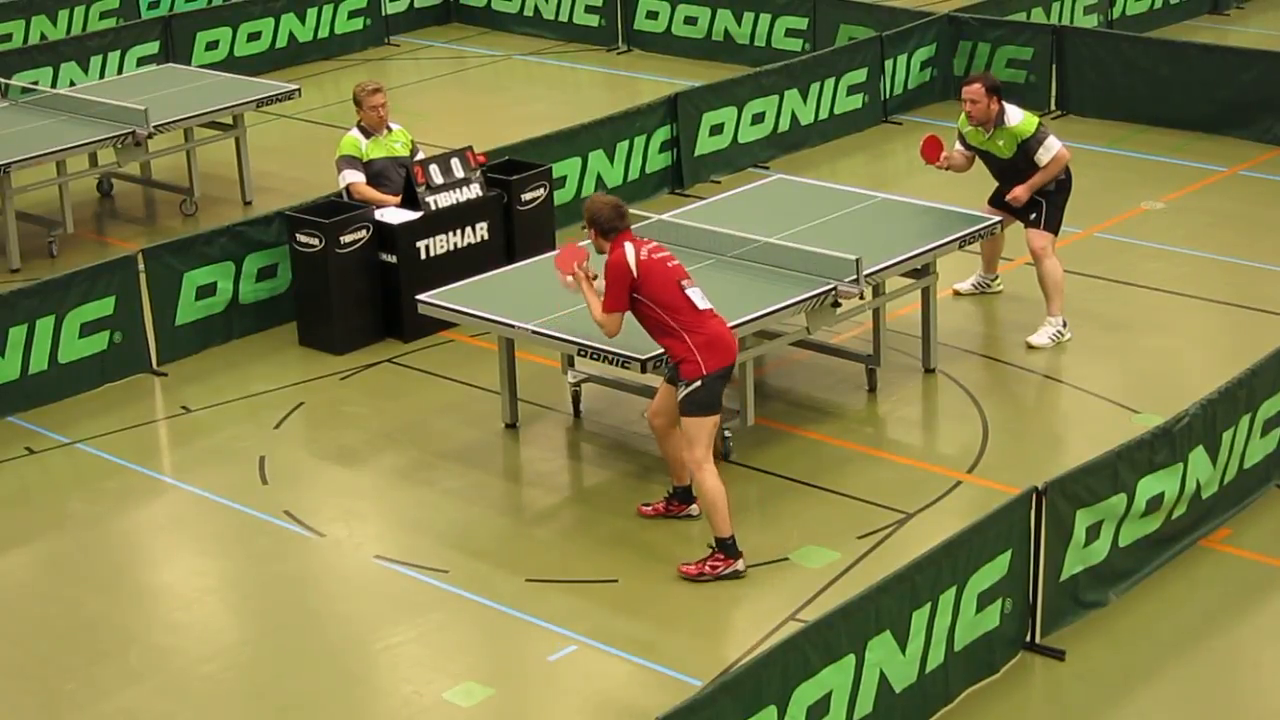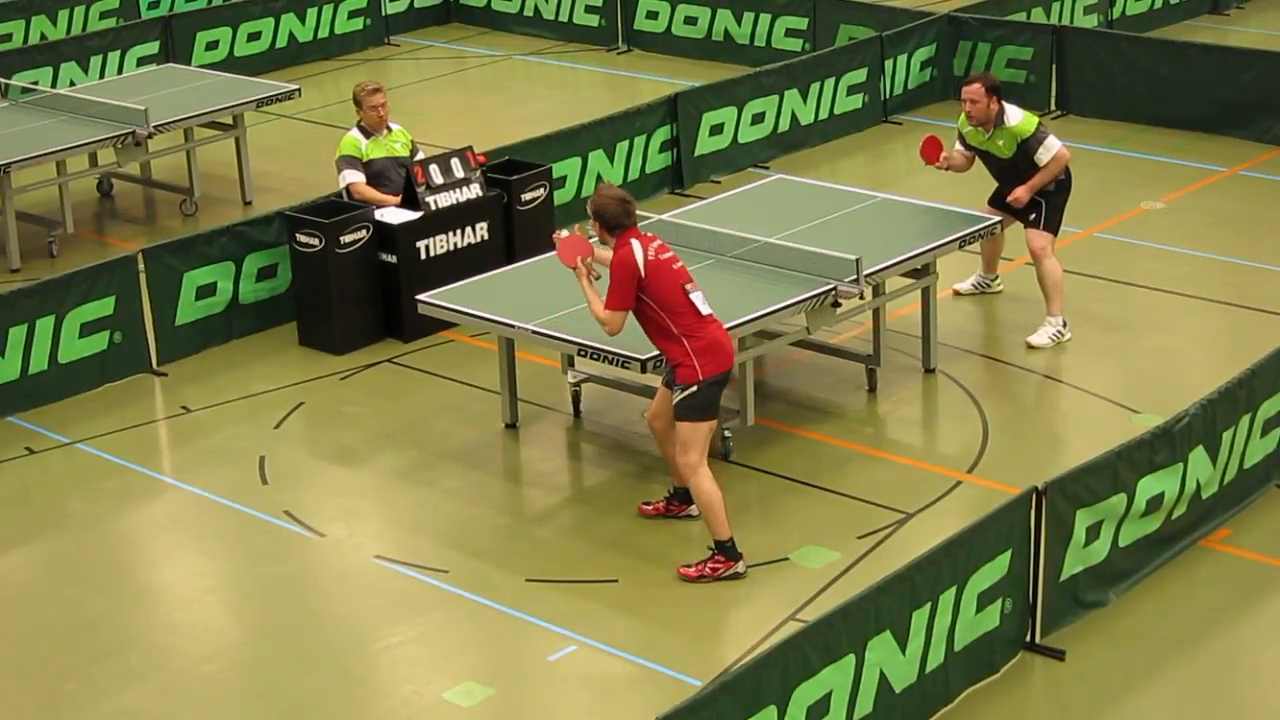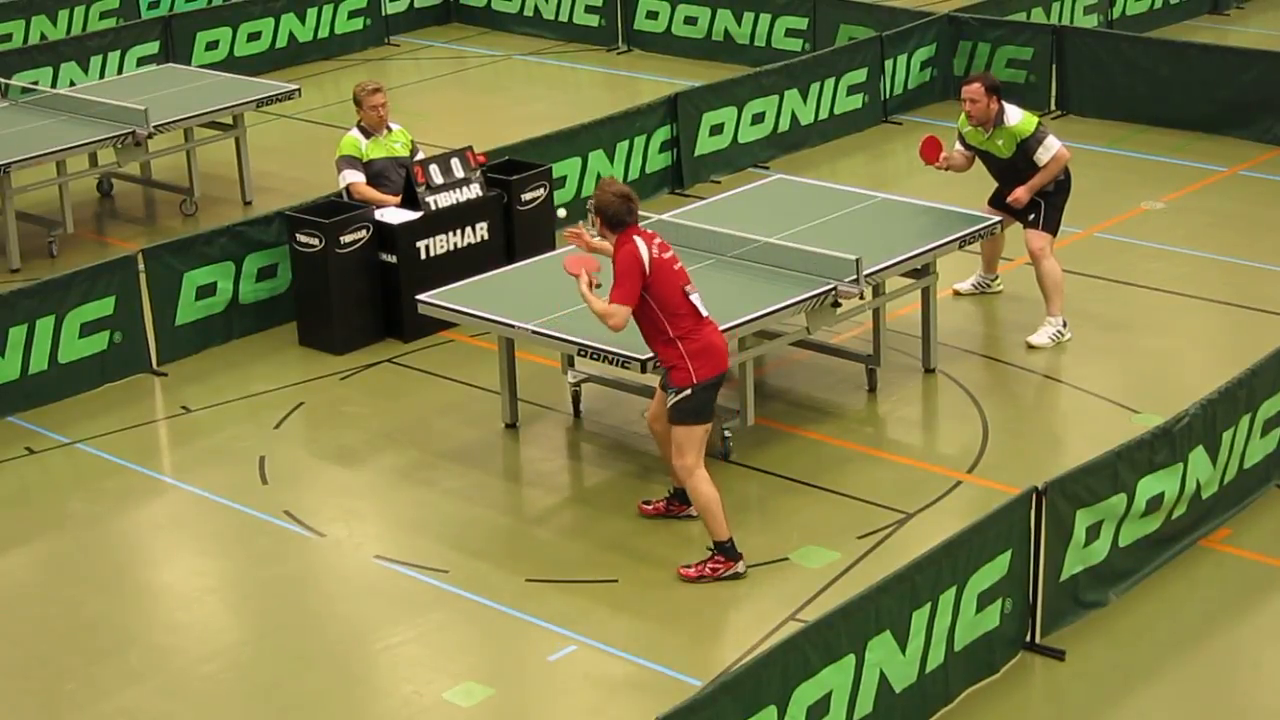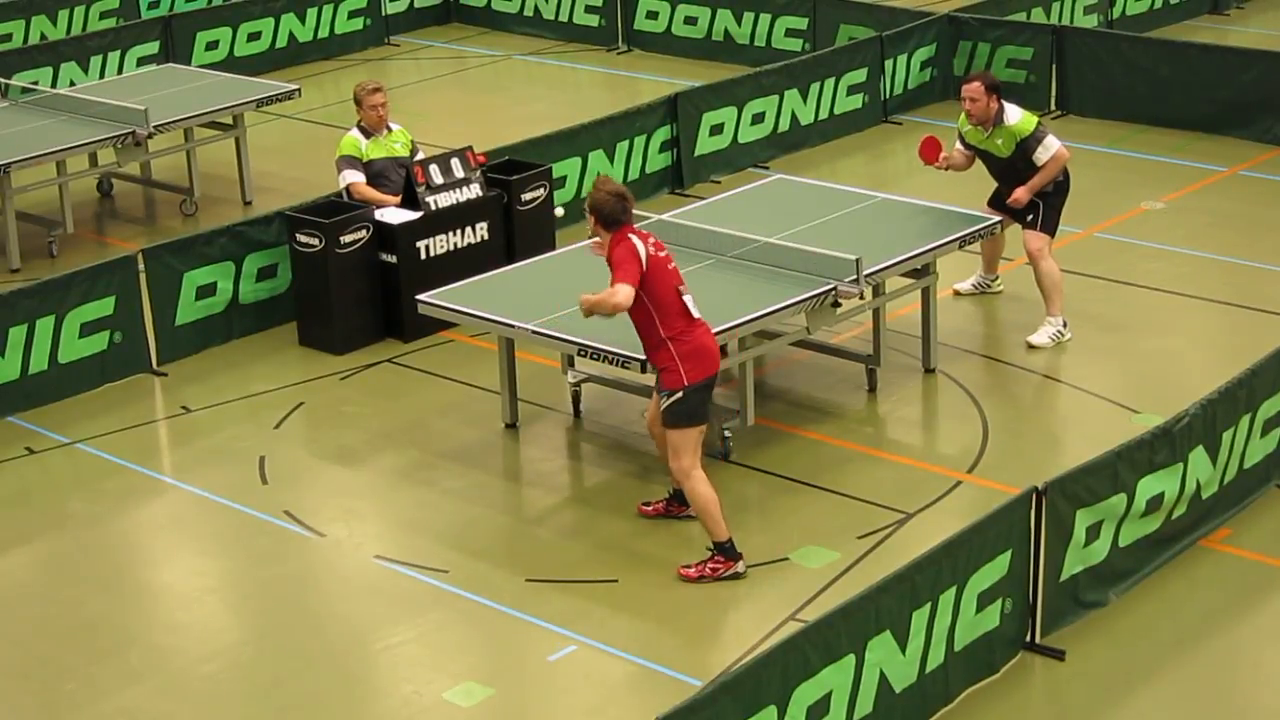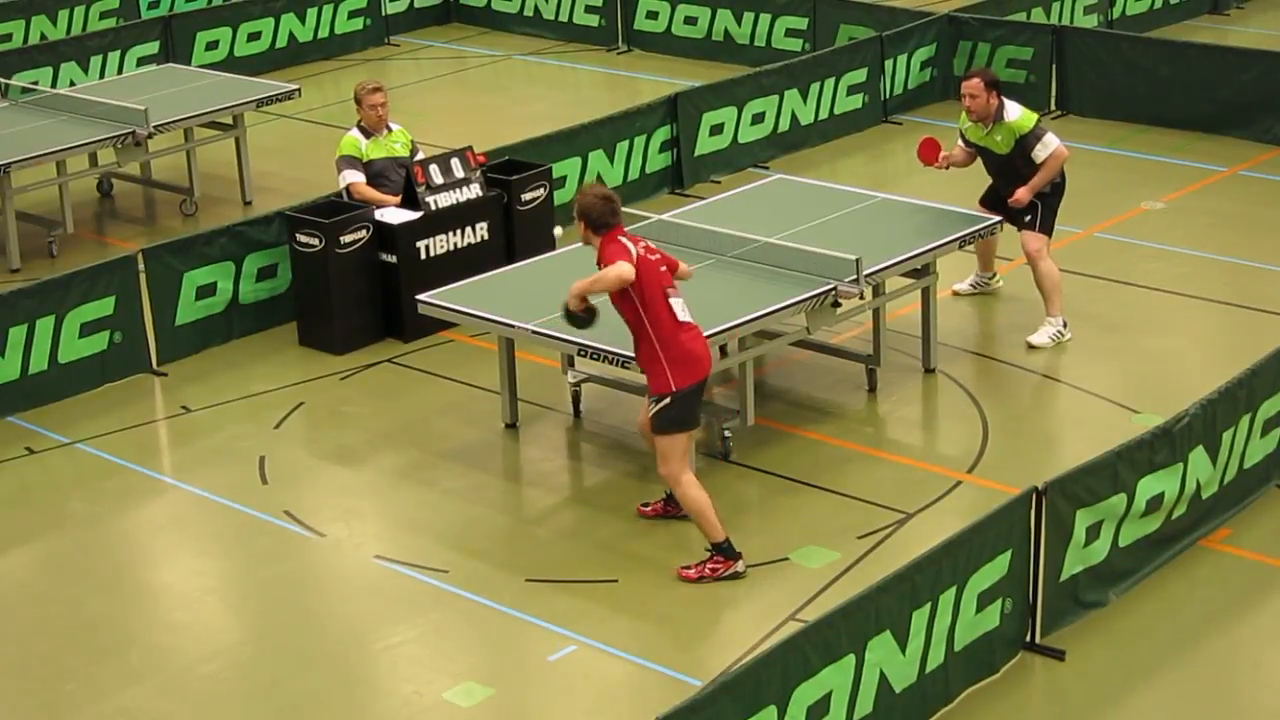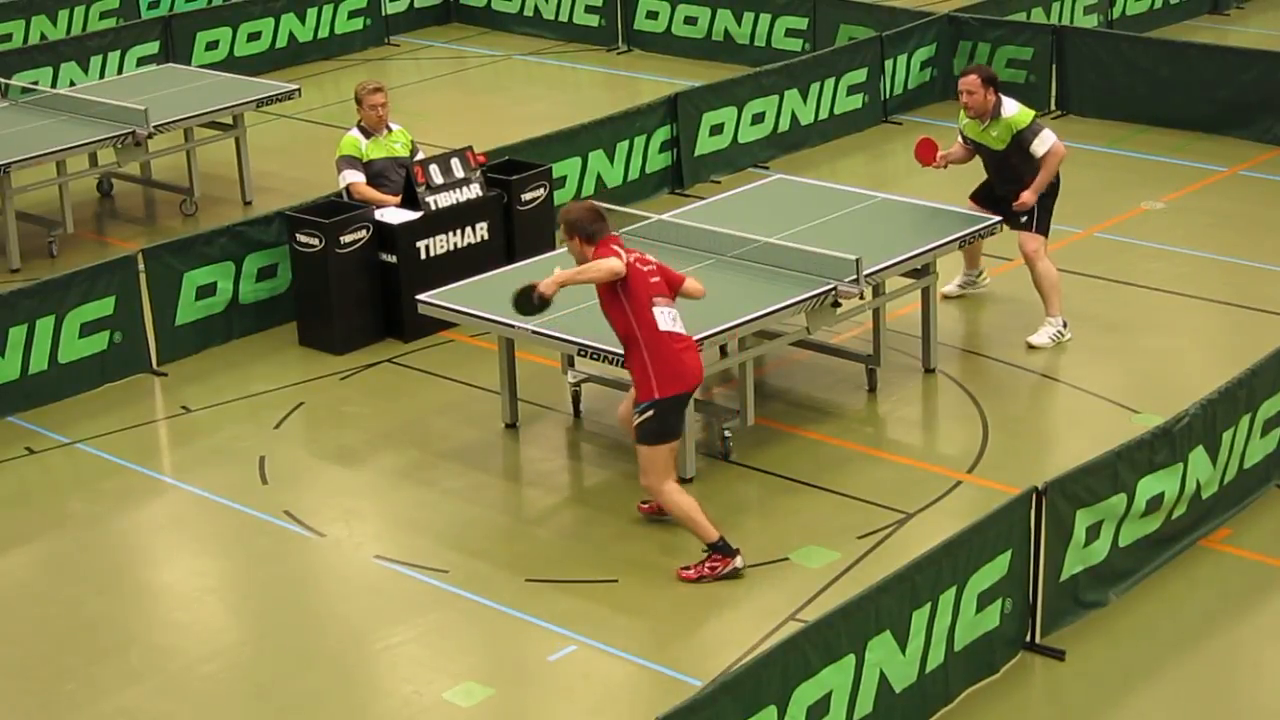
dt=0.1s
person 1, frame 1
left shoulder: (619, 261)
right shoulder: (642, 246)
left elbow: (610, 327)
left wrist: (586, 287)
right wrist: (592, 277)
left hip: (704, 355)
right hip: (709, 343)
left knee: (696, 458)
right knee: (659, 418)
left ankle: (728, 553)
right ankle: (682, 499)
person 1, frame 2
left shoulder: (626, 258)
right shoulder: (646, 243)
left elbow: (611, 325)
left wrist: (586, 283)
right wrist: (594, 253)
left hip: (701, 360)
right hip: (706, 347)
left knee: (691, 463)
right knee: (659, 421)
left ankle: (727, 555)
right ankle: (682, 499)
person 1, frame 3
left shoulder: (628, 252)
right shoulder: (646, 238)
left elbow: (617, 320)
left wrist: (587, 292)
right wrist: (595, 244)
left hip: (694, 363)
right hip: (703, 348)
left knee: (687, 464)
right knee: (657, 423)
left ankle: (728, 555)
right ankle: (681, 500)
person 1, frame 4
left shoulder: (626, 250)
right shoulder: (641, 239)
left elbow: (620, 300)
left wrist: (590, 302)
left hip: (685, 364)
right hip: (694, 351)
left knee: (685, 466)
right knee: (656, 424)
left ankle: (727, 556)
right ankle: (681, 501)
person 1, frame 5
left shoulder: (616, 247)
right shoulder: (640, 246)
left elbow: (624, 274)
right elbow: (678, 271)
left wrist: (580, 290)
left hip: (676, 369)
right hip: (690, 355)
left knee: (674, 472)
right knee: (649, 427)
left ankle: (726, 556)
right ankle: (676, 503)
person 1, frame 6
left shoulder: (609, 256)
right shoulder: (641, 258)
left elbow: (613, 269)
right elbow: (697, 290)
left wrist: (560, 279)
left hip: (663, 379)
right hip: (686, 365)
left knee: (656, 482)
right knee: (627, 416)
left ankle: (723, 554)
right ankle: (667, 503)
person 2, frame 1
left shoulder: (1020, 126)
right shoulder: (967, 124)
left elbow: (1061, 156)
right elbow: (965, 159)
left wrist: (1028, 188)
right wrist: (949, 160)
left hip: (1048, 184)
right hip: (1014, 183)
left knee: (1039, 247)
left ankle: (1057, 323)
right ankle: (988, 278)
person 2, frame 2
left shoulder: (1020, 126)
right shoulder: (967, 124)
left elbow: (1061, 156)
right elbow: (965, 159)
left wrist: (1029, 189)
right wrist: (949, 161)
left hip: (1048, 185)
right hip: (1013, 184)
left knee: (1039, 247)
left ankle: (1056, 323)
right ankle: (988, 278)
person 2, frame 3
left shoulder: (1019, 126)
right shoulder: (967, 123)
left elbow: (1061, 156)
right elbow: (965, 159)
left wrist: (1029, 190)
right wrist: (949, 161)
left hip: (1047, 185)
right hip: (1013, 184)
left knee: (1038, 248)
left ankle: (1057, 323)
right ankle: (988, 278)
person 2, frame 4
left shoulder: (1019, 125)
right shoulder: (967, 123)
left elbow: (1060, 156)
right elbow: (965, 158)
left wrist: (1029, 190)
right wrist: (949, 160)
left hip: (1046, 186)
right hip: (1012, 184)
left knee: (1036, 248)
left ankle: (1056, 323)
right ankle: (989, 278)
person 2, frame 5
left shoulder: (1018, 122)
right shoulder: (969, 119)
left elbow: (1059, 154)
right elbow: (967, 152)
left wrist: (1029, 189)
right wrist: (950, 158)
left hip: (1040, 188)
right hip: (1006, 184)
left knee: (1034, 250)
left ankle: (1057, 323)
right ankle: (986, 276)
person 2, frame 6
left shoulder: (1015, 118)
right shoulder: (967, 116)
left elbow: (1057, 151)
right elbow: (966, 149)
left wrist: (1034, 191)
right wrist: (948, 157)
left hip: (1035, 188)
right hip: (1001, 184)
left knee: (1032, 250)
left ankle: (1056, 323)
right ankle: (973, 275)
